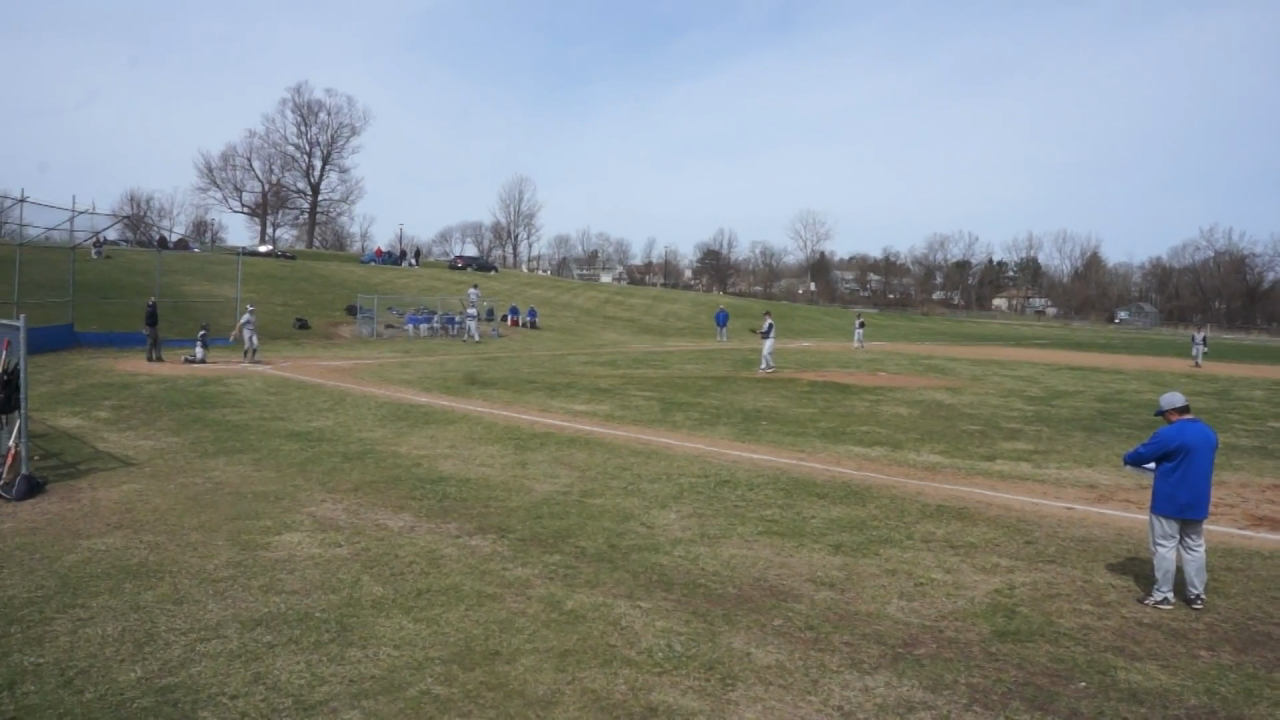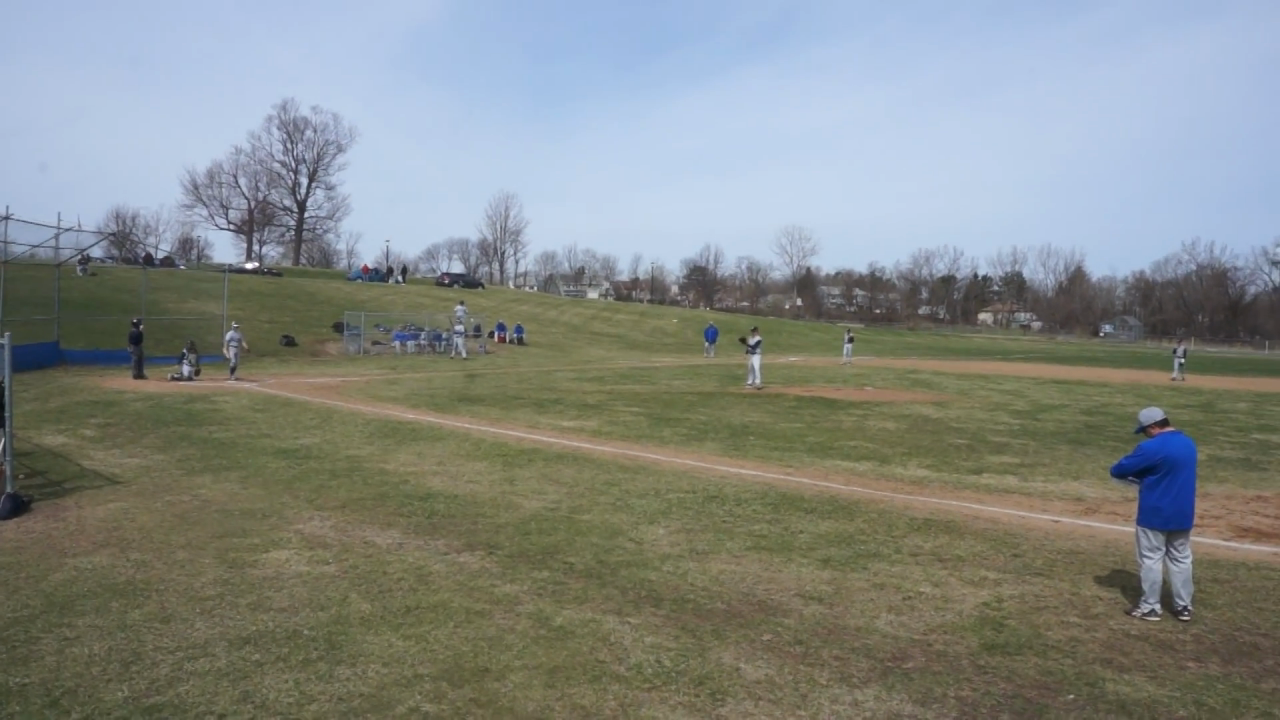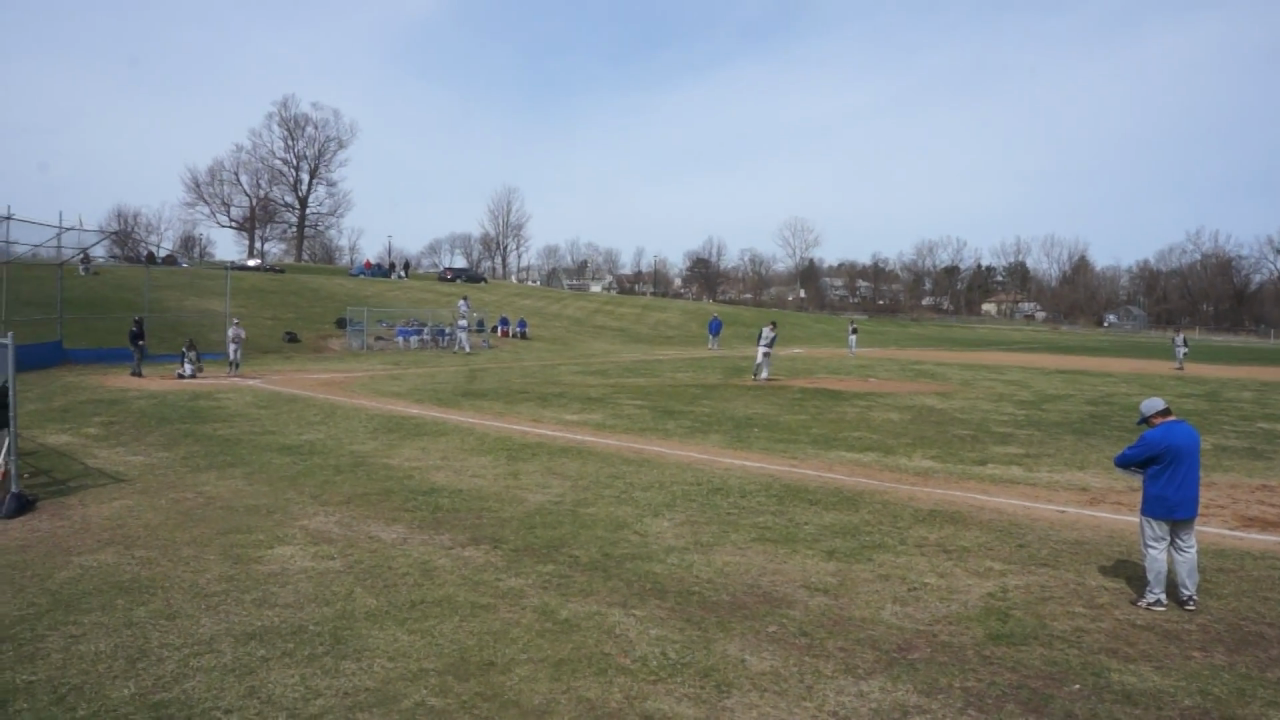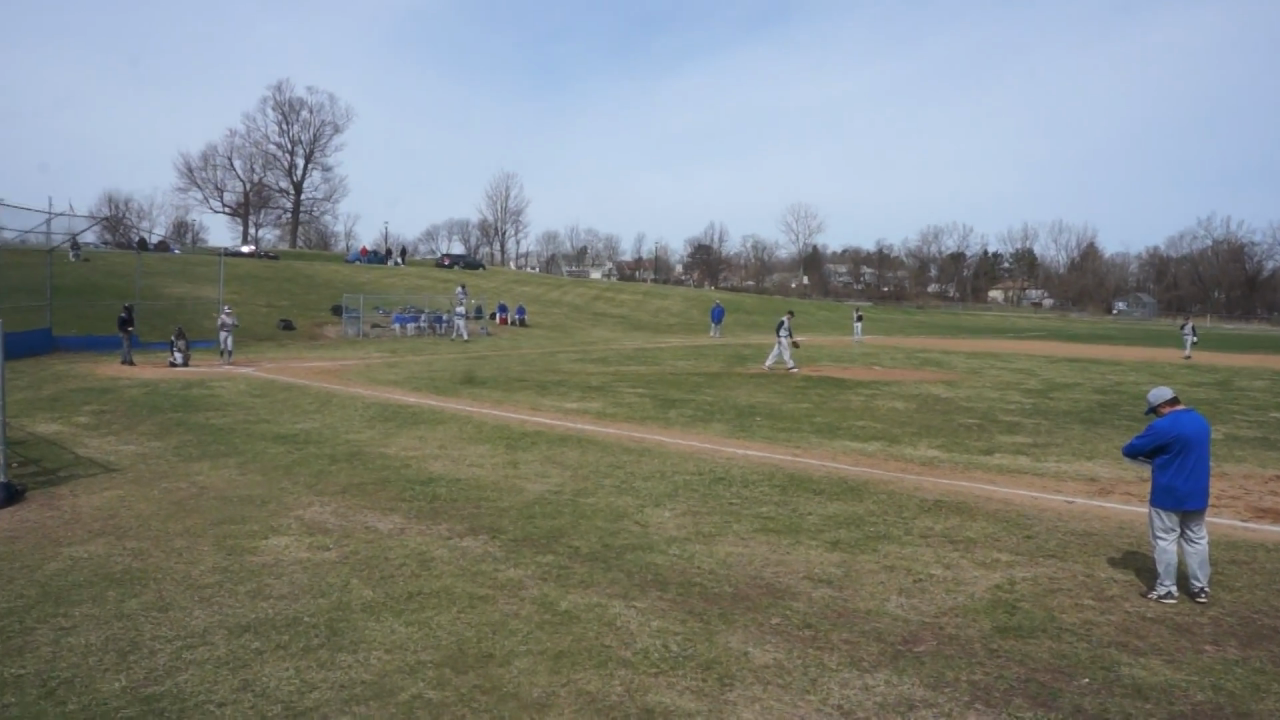
dt=0.4s
person 1, frame 1
left shoulder: (1168, 434)
right shoulder: (1209, 434)
left elbow: (1139, 456)
left wrist: (1126, 458)
left hip: (1168, 502)
right hip: (1197, 502)
left knee: (1164, 548)
right knee: (1194, 547)
left ankle: (1163, 595)
right ankle: (1197, 595)
person 1, frame 2
left shoulder: (1151, 447)
right shoulder: (1189, 444)
left elbow: (1120, 469)
left wrist: (1114, 471)
left hip: (1154, 515)
right hip: (1182, 514)
left knee: (1151, 560)
right knee: (1181, 559)
left ankle: (1150, 607)
right ankle: (1183, 606)
person 1, frame 3
left shoulder: (1154, 437)
right shoulder: (1192, 433)
left elbow: (1123, 460)
left wrist: (1118, 460)
left hip: (1159, 505)
right hip: (1187, 504)
left knee: (1155, 550)
right knee: (1186, 549)
left ankle: (1156, 597)
right ankle: (1189, 596)
person 1, frame 4
left shoulder: (1162, 426)
right shoulder: (1202, 422)
left elbow: (1131, 450)
left wrist: (1138, 451)
left hip: (1169, 495)
right hip: (1197, 494)
left knee: (1165, 541)
right knee: (1197, 540)
left ankle: (1166, 590)
right ankle: (1201, 588)
